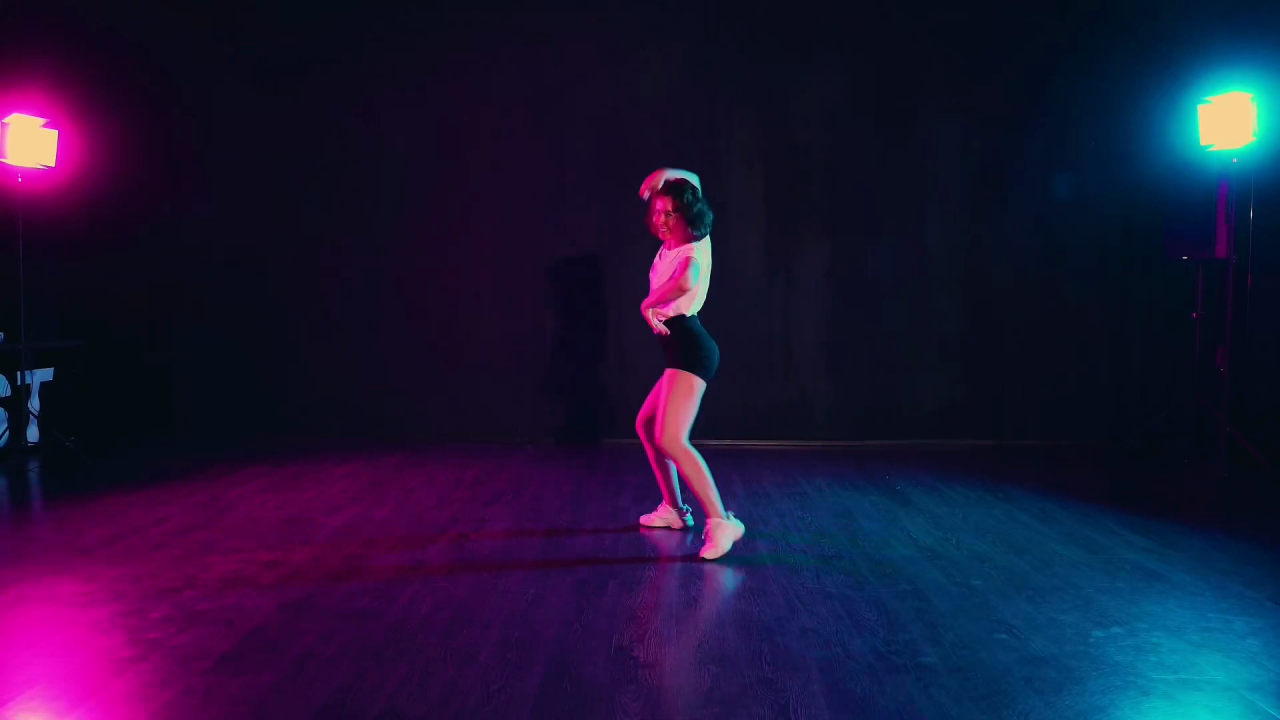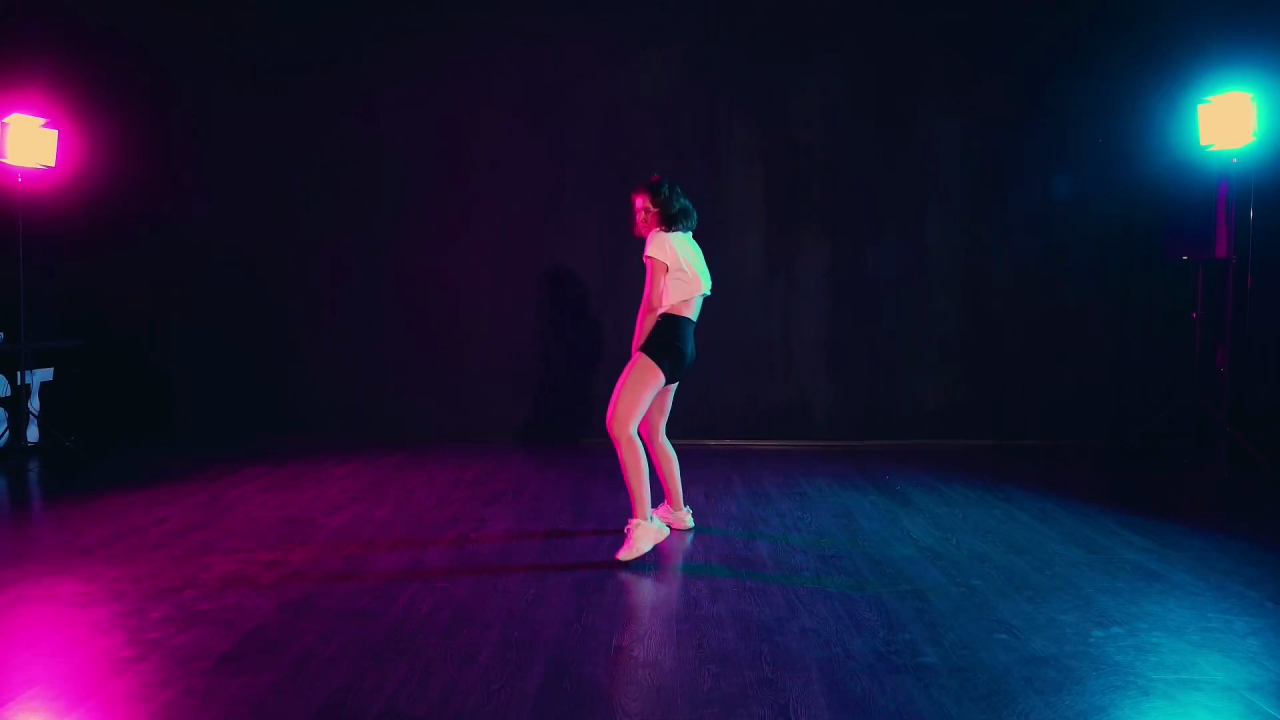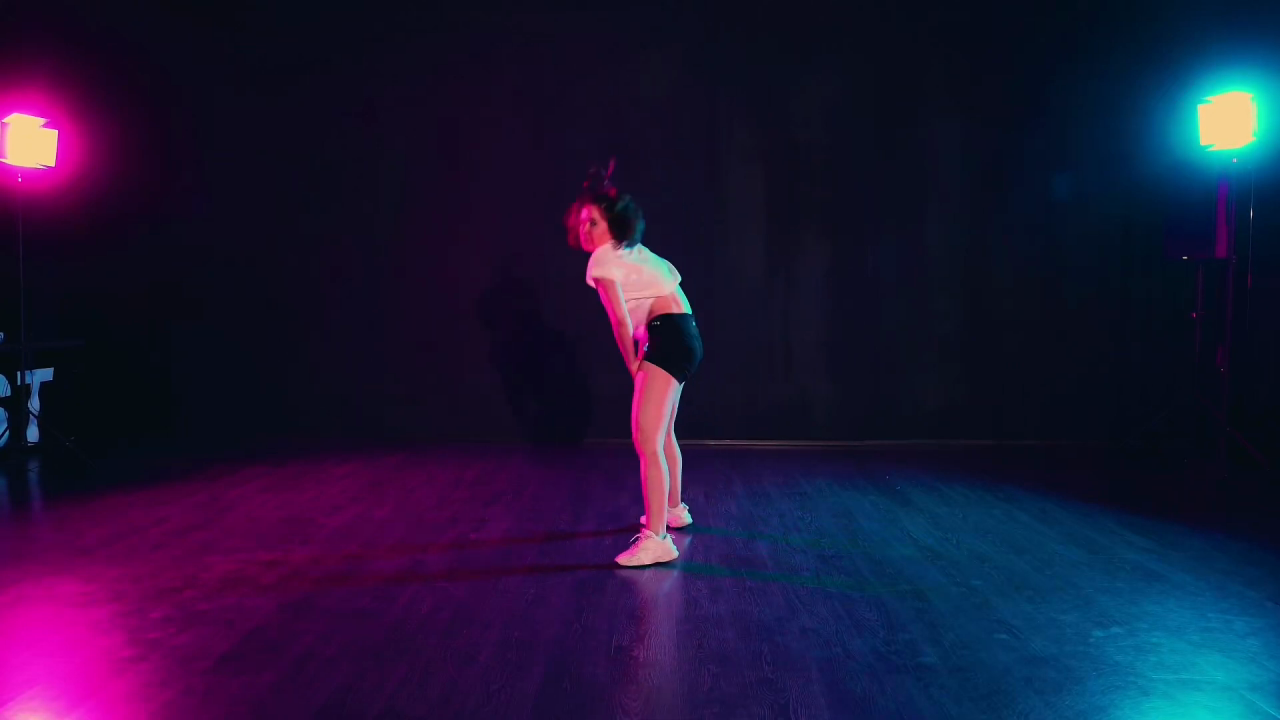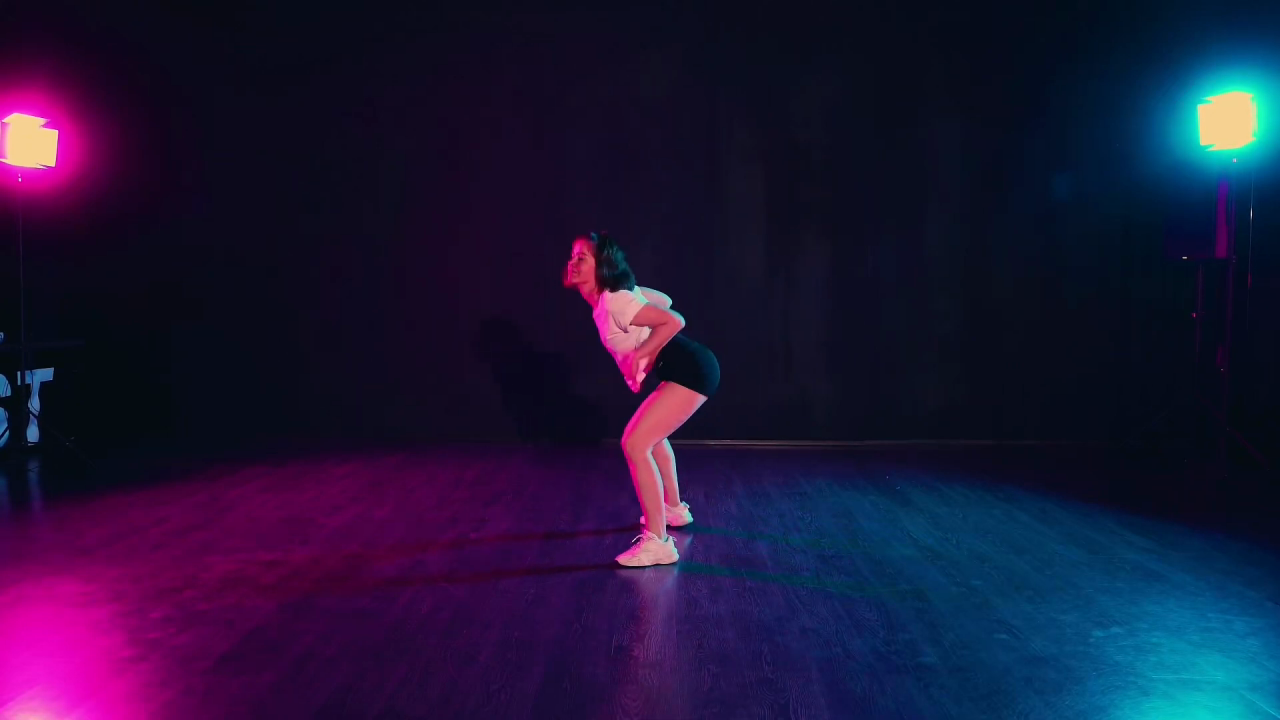
dt=0.4s
person 1, frame 1
left shoulder: (690, 249)
right shoulder: (687, 243)
left elbow: (682, 284)
right elbow: (690, 183)
left wrist: (649, 304)
right wrist: (665, 176)
left hip: (690, 350)
right hip: (684, 350)
left knee: (671, 438)
right knee: (646, 424)
left ankle: (721, 520)
right ankle: (673, 508)
person 1, frame 2
left shoulder: (660, 241)
right shoulder: (686, 242)
left elbow: (652, 303)
left wrist: (638, 343)
right wrist: (646, 342)
left hip: (665, 340)
right hip: (682, 344)
left knee: (619, 425)
right knee: (650, 430)
left ankle: (644, 524)
right ankle: (676, 510)
person 1, frame 3
left shoulder: (600, 262)
right shoulder: (634, 249)
left elbow: (621, 322)
right elbow: (667, 289)
left wrist: (632, 363)
left hip: (670, 340)
right hip: (683, 336)
left knee: (646, 438)
right knee: (661, 432)
left ankle: (657, 539)
right ankle: (672, 508)
person 1, frame 4
left shoulder: (616, 303)
right shoulder: (605, 300)
left elbow: (674, 321)
right elbow: (661, 301)
left wrist: (638, 354)
left hip: (691, 371)
right hip: (682, 368)
left knee: (635, 445)
right knee: (647, 433)
left ankle: (657, 544)
right ankle: (673, 508)
